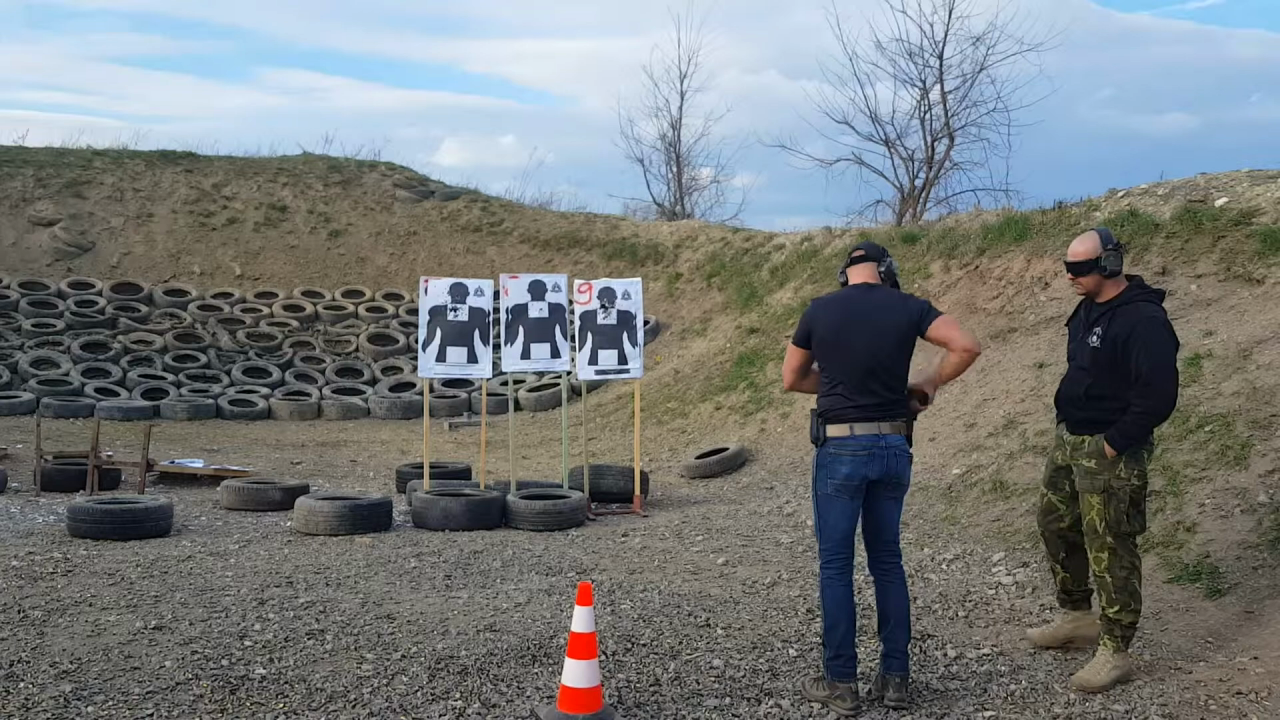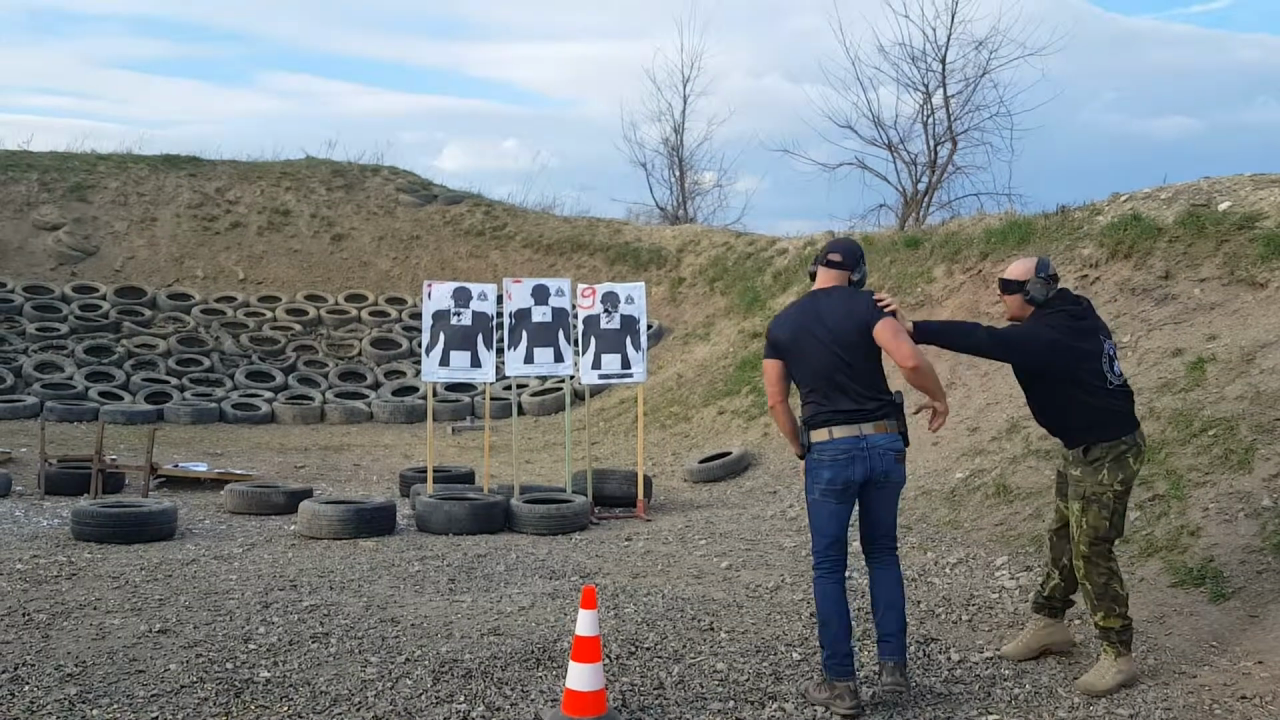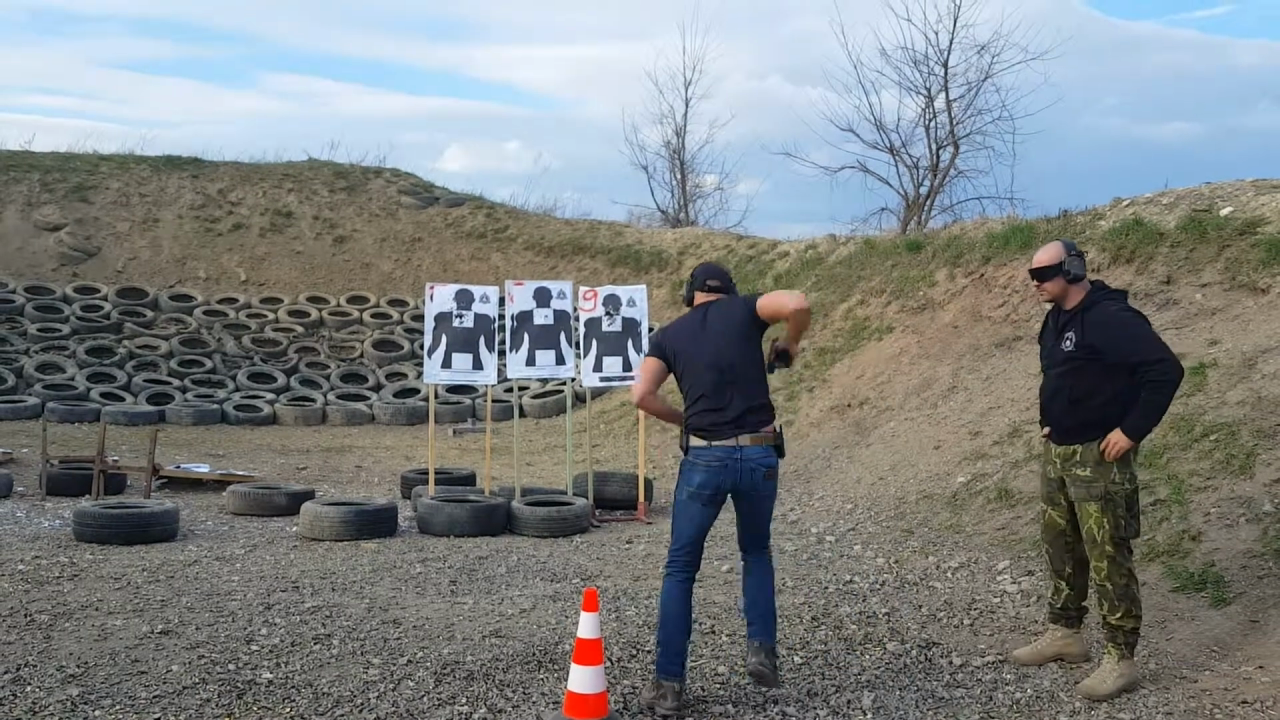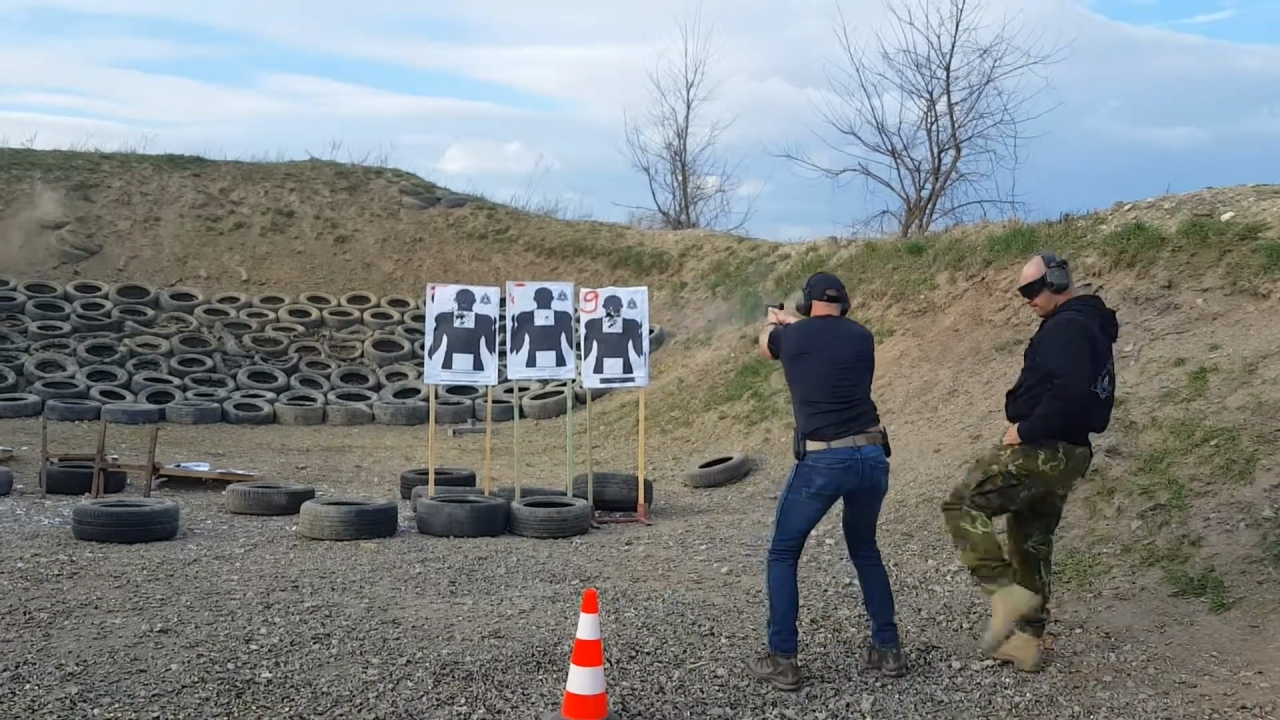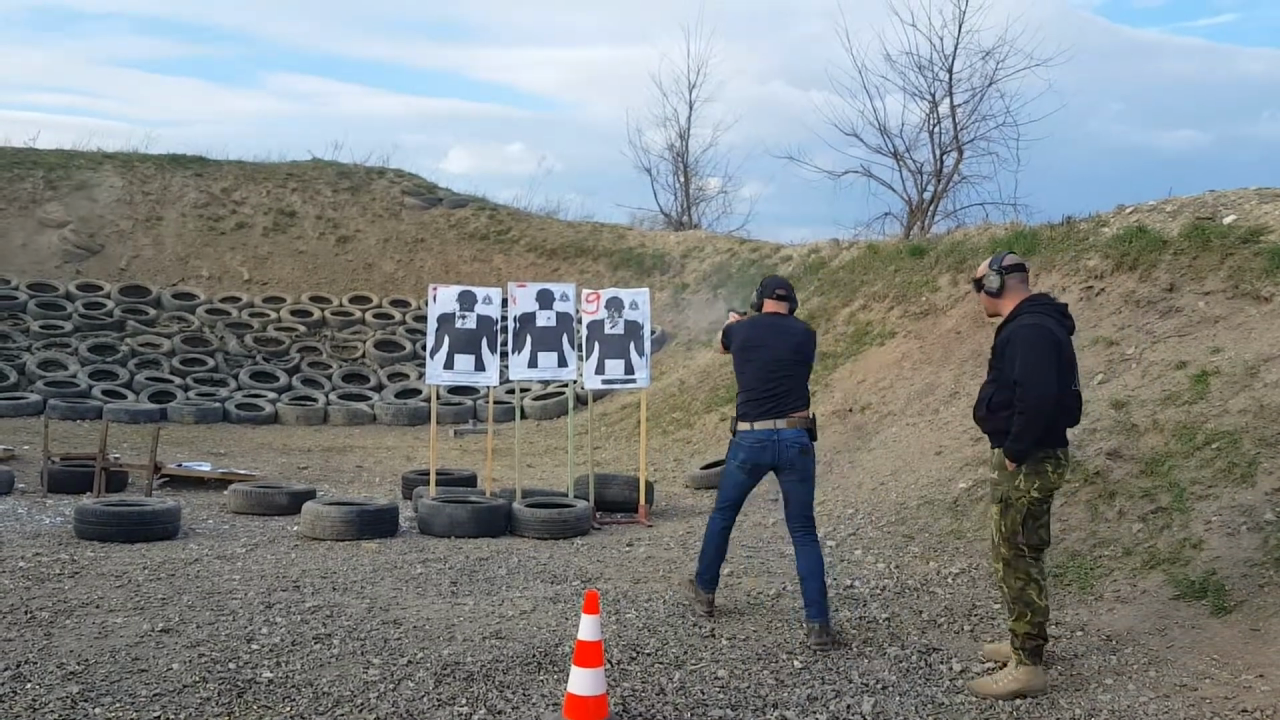
dt=1s
person 1, frame 1
left shoulder: (1143, 320)
right shoulder: (1088, 310)
left elbow: (1158, 396)
left wrist: (1115, 443)
left hip: (1110, 451)
right hip: (1069, 439)
left knee: (1109, 550)
right knee: (1055, 525)
left ankle: (1115, 652)
right ankle: (1078, 617)
person 1, frame 2
left shoulder: (1042, 337)
right shoulder: (1067, 319)
left elbow: (979, 338)
left wrist: (912, 328)
left hip: (1106, 453)
right hip: (1087, 445)
left knee: (1091, 553)
right knee: (1064, 540)
left ankle: (1118, 657)
right ankle: (1048, 624)
person 1, frame 3
left shoulder: (1111, 319)
right shoulder: (1056, 318)
left elbow: (1165, 371)
left wrist: (1132, 430)
left hip: (1099, 455)
right hip: (1058, 451)
left knee: (1107, 556)
right knee: (1059, 545)
left ankle: (1121, 660)
right ankle: (1064, 633)
person 1, frame 4
left shoulder: (1068, 327)
right shoulder: (1091, 327)
left elbow: (1070, 391)
right elbow: (1091, 397)
left wrist: (1025, 430)
left hip: (1038, 450)
right hip: (1070, 452)
left knee: (962, 505)
right knee: (1031, 542)
left ankle: (1007, 590)
right ankle: (1027, 639)
person 1, frame 5
left shoulder: (1028, 331)
right shoulder: (1037, 324)
left elbow: (1036, 401)
left wrist: (1015, 452)
left hip: (1027, 462)
right hip: (1037, 457)
left knee: (1016, 559)
right knee: (1022, 555)
left ankle: (1027, 667)
right ankle: (1024, 645)
person 2, frame 1
left shoulder: (819, 310)
right shoulder: (908, 307)
left elbow: (791, 379)
right elbow: (967, 347)
right wrist: (925, 386)
left hip: (841, 449)
right hip: (893, 448)
left knee: (835, 565)
right knee: (887, 561)
right ankle: (894, 676)
person 2, frame 2
left shoulder: (781, 324)
right shoulder: (863, 305)
left elbow: (777, 401)
right elbow: (910, 359)
left wrist: (799, 449)
right wrist: (939, 398)
left hip: (829, 452)
right hip: (883, 446)
left knee: (829, 568)
right knee: (882, 554)
right ankle: (893, 663)
person 2, frame 3
left shoulder: (669, 335)
right shoulder: (744, 310)
left elbow: (641, 394)
right elbow: (797, 304)
right wrist: (790, 344)
left hip: (704, 459)
right hip: (759, 456)
left knee: (681, 570)
right knee: (756, 554)
right ankle: (761, 648)
person 2, frame 4
left shoulder: (791, 337)
right shoulder: (861, 337)
left elbow: (766, 343)
left wrist: (774, 321)
left hip: (822, 462)
right hip: (872, 457)
left knee: (783, 555)
right knee: (864, 550)
left ankle: (782, 660)
right ankle: (887, 648)
person 2, frame 5
left shoulder: (739, 330)
right shoulder: (806, 334)
left elbow: (723, 345)
left hip: (750, 439)
right hip: (796, 438)
left knee: (723, 515)
right knee: (803, 531)
left ankle: (704, 591)
right ankle: (817, 623)
